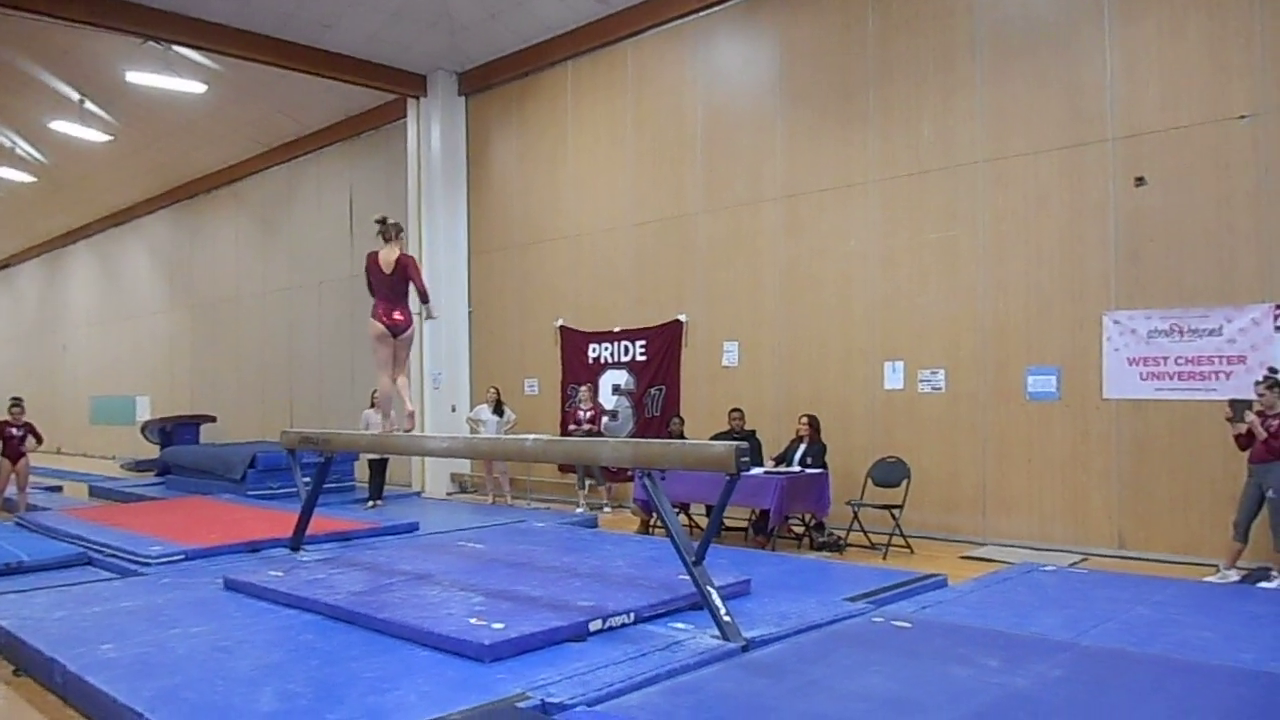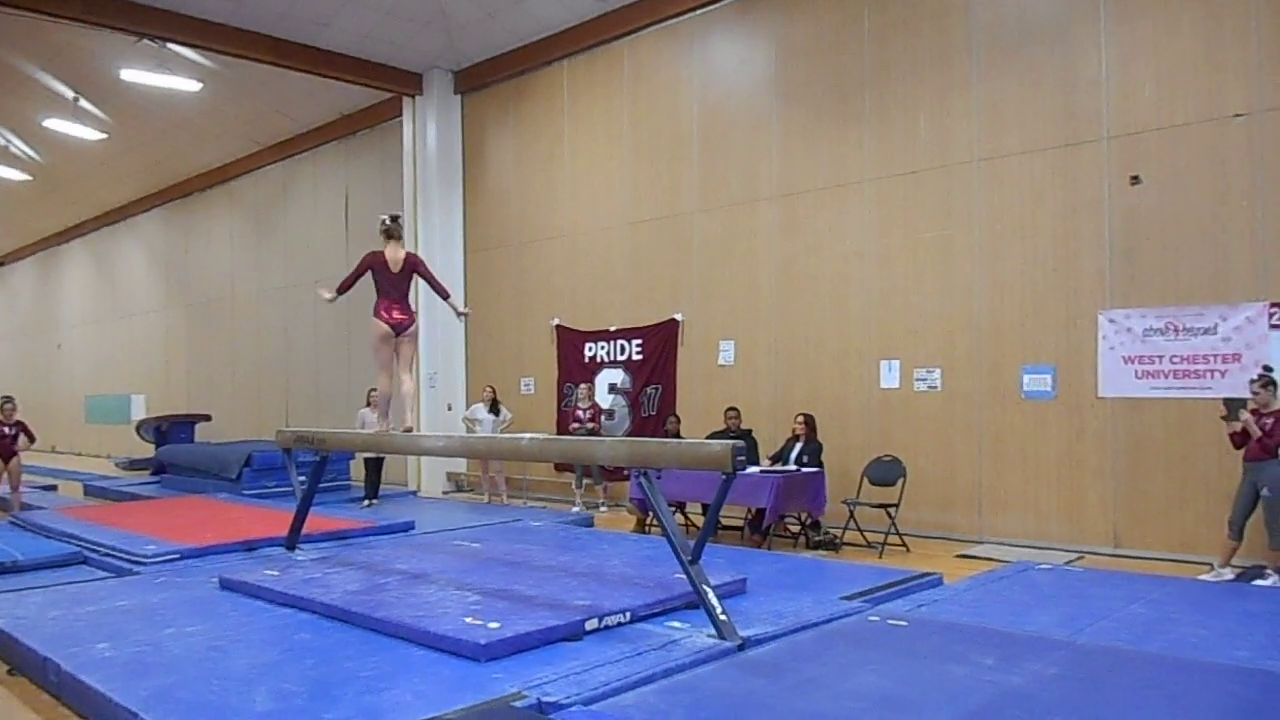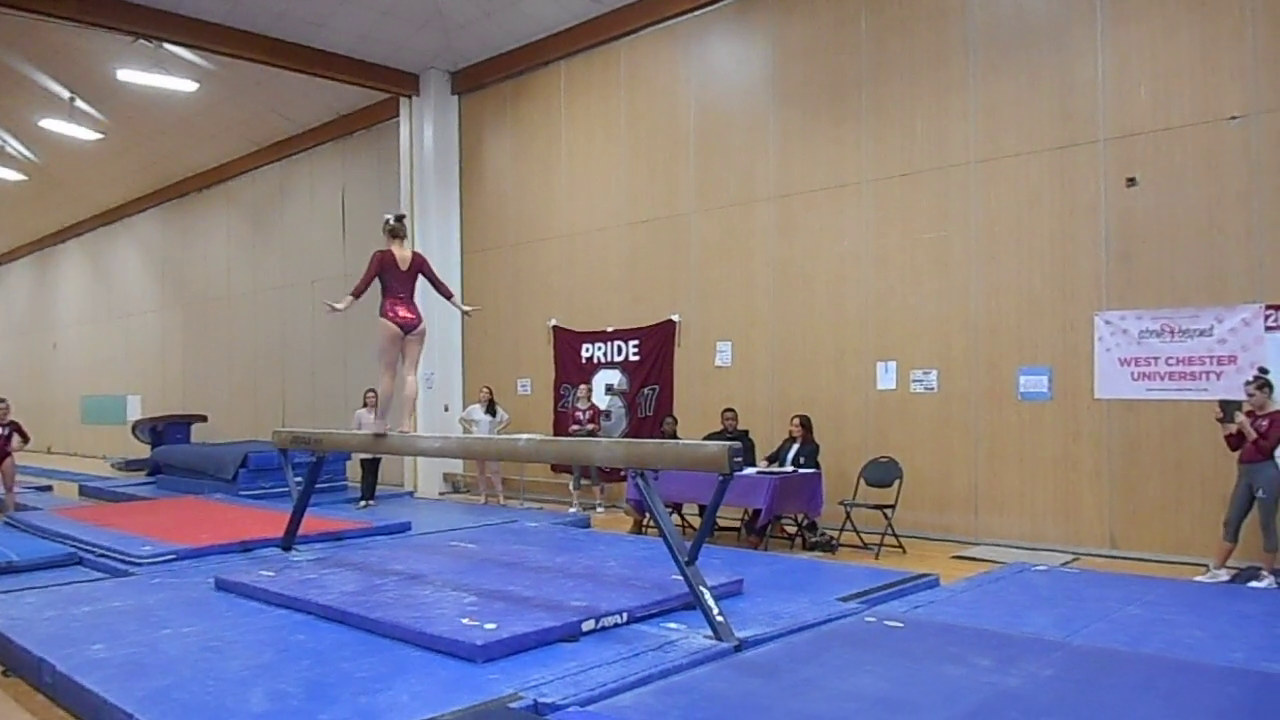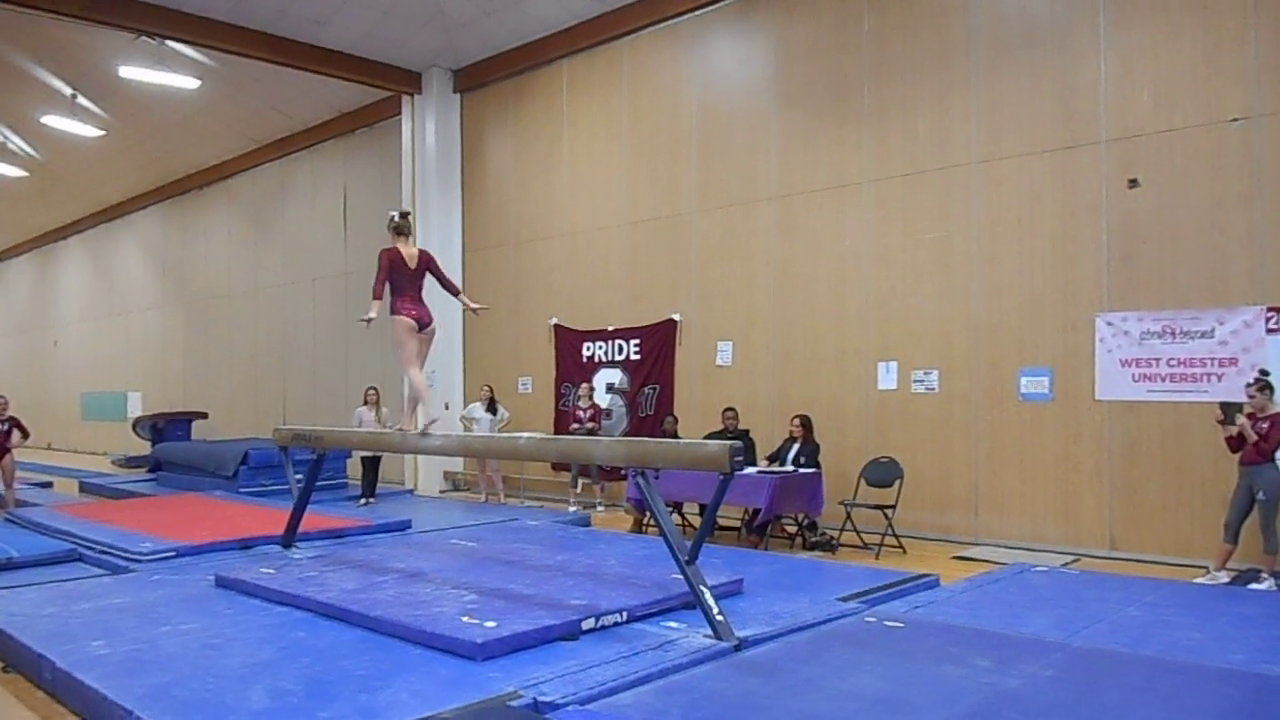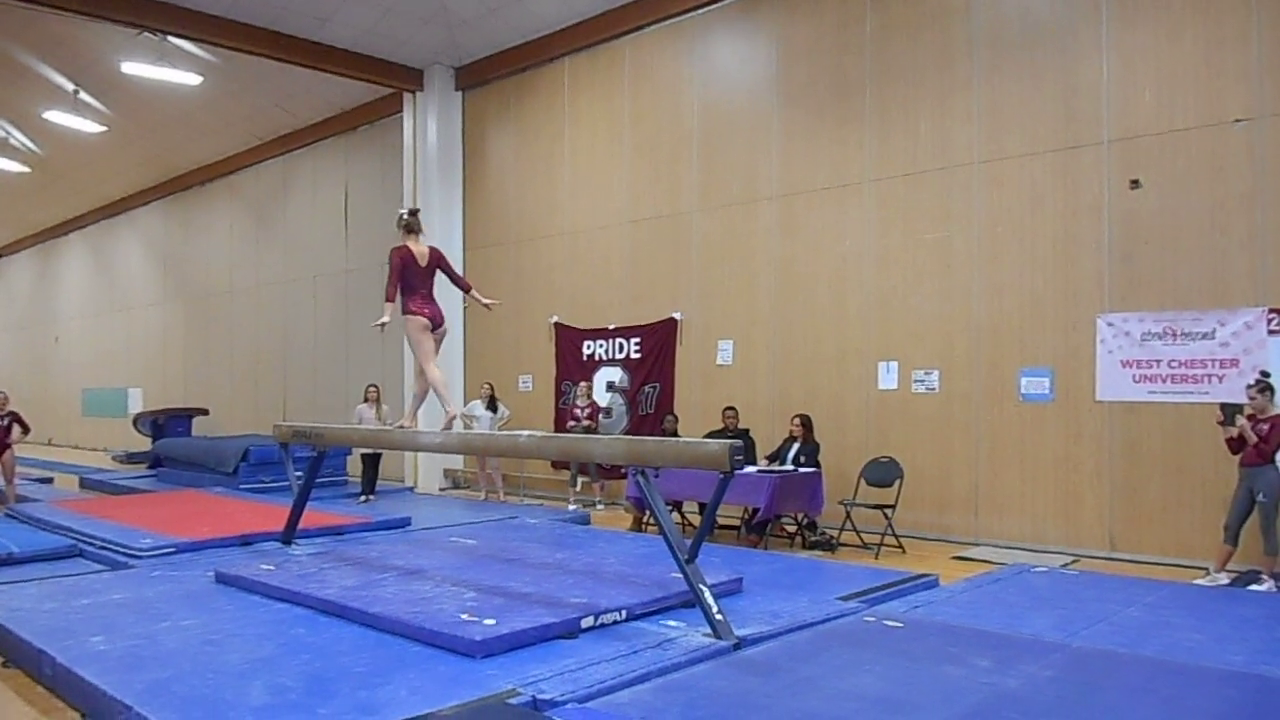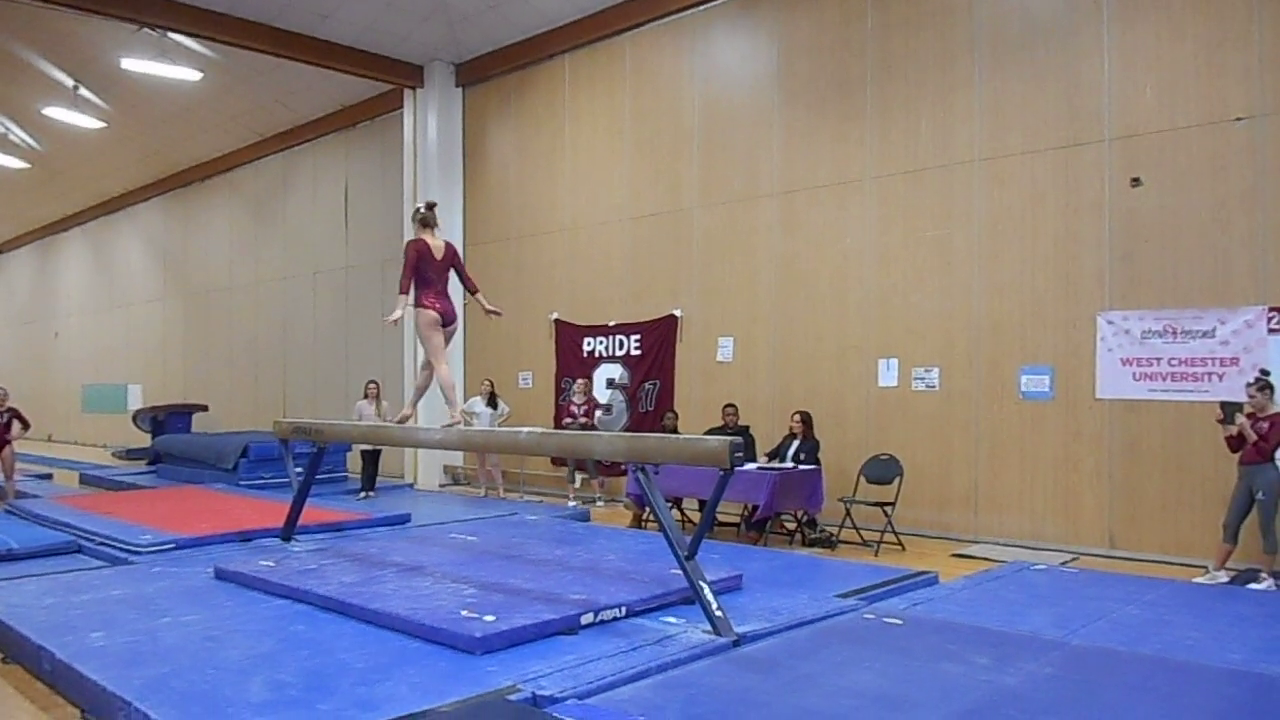
dt=0.2s
person 1, frame 1
left shoulder: (371, 258)
right shoulder: (406, 260)
right elbow: (420, 287)
right wrist: (428, 311)
left hip: (380, 319)
right hip: (403, 320)
left knee: (385, 374)
right knee: (400, 372)
left ankle: (387, 423)
right ankle: (408, 406)
person 1, frame 2
left shoulder: (373, 258)
right shoulder: (412, 259)
left elbow: (351, 279)
right elbow: (435, 284)
left wrist: (331, 296)
right wrist: (457, 308)
left hip: (384, 318)
right hip: (407, 319)
left knee: (385, 374)
right knee: (405, 372)
left ankle: (384, 422)
right ankle: (409, 418)
person 1, frame 3
left shoulder: (380, 256)
right shoulder: (417, 258)
left elbow: (365, 282)
right elbow: (438, 284)
left wrist: (344, 305)
right wrist: (460, 306)
left hip: (390, 317)
right hip: (414, 318)
left knee: (387, 374)
right knee: (411, 374)
left ankle: (381, 422)
right ankle: (406, 423)
person 1, frame 4
left shoulder: (388, 254)
right shoulder: (424, 255)
left elbow: (380, 282)
right elbow: (445, 282)
left wrist: (374, 312)
right wrist: (468, 304)
left hip: (402, 315)
right hip: (425, 315)
left knee: (412, 369)
right knee: (416, 370)
left ankle: (430, 411)
right ankle: (409, 421)
person 1, frame 5
left shoulder: (398, 253)
right shoulder: (434, 252)
left elbow: (393, 283)
right elbow: (456, 278)
left wrist: (387, 315)
right wrist: (480, 299)
left hip: (415, 314)
right hip: (436, 314)
left knee: (429, 366)
right knee: (422, 370)
left ankle: (449, 408)
right ankle: (409, 418)
person 1, frame 6
left shoulder: (414, 246)
right shoulder: (449, 248)
left elbow: (407, 276)
right elbow: (465, 279)
left wrist: (400, 308)
right wrist: (485, 304)
left hip: (428, 309)
right hip: (448, 310)
left knee: (439, 363)
right knee: (429, 362)
left ankle: (455, 413)
right ankle: (410, 408)
person 2, frame 1
right shoulder: (1258, 415)
right elbow: (1243, 445)
left wrist: (1256, 427)
right wrist: (1234, 425)
right hip: (1254, 473)
right knee: (1241, 522)
right ankle: (1228, 570)
person 2, frame 2
right shoulder: (1253, 413)
right elbow: (1238, 444)
left wrist: (1251, 426)
right wrist: (1230, 423)
right hip: (1249, 472)
right knee: (1236, 520)
right ankle: (1222, 568)
person 2, frame 3
right shoulder: (1249, 415)
right elbow: (1234, 445)
left wrist: (1246, 428)
right wrist: (1225, 425)
right hip: (1245, 473)
right knee: (1231, 522)
right ankle: (1218, 569)
person 2, frame 4
right shoulder: (1250, 417)
right elbow: (1234, 448)
left wrist: (1247, 430)
right wrist: (1225, 427)
right hip: (1245, 475)
right knee: (1231, 524)
right ankle: (1217, 571)
person 2, frame 5
right shoulder: (1251, 419)
right elbow: (1235, 449)
left wrist: (1247, 431)
right wrist: (1226, 428)
right hip: (1245, 477)
right knee: (1231, 525)
right ankle: (1218, 573)
person 2, frame 6
right shoulder: (1250, 416)
right elbow: (1234, 447)
left wrist: (1247, 429)
right wrist: (1225, 426)
right hip: (1245, 475)
right knee: (1230, 524)
right ankle: (1217, 571)
